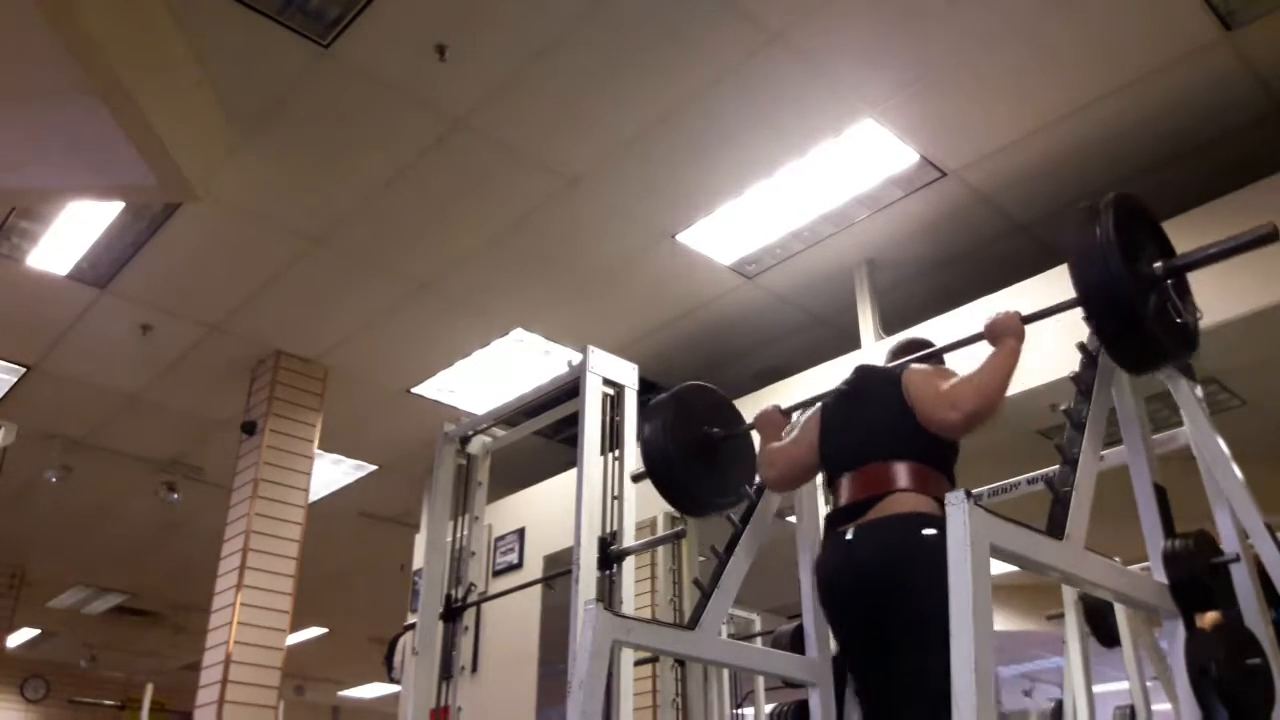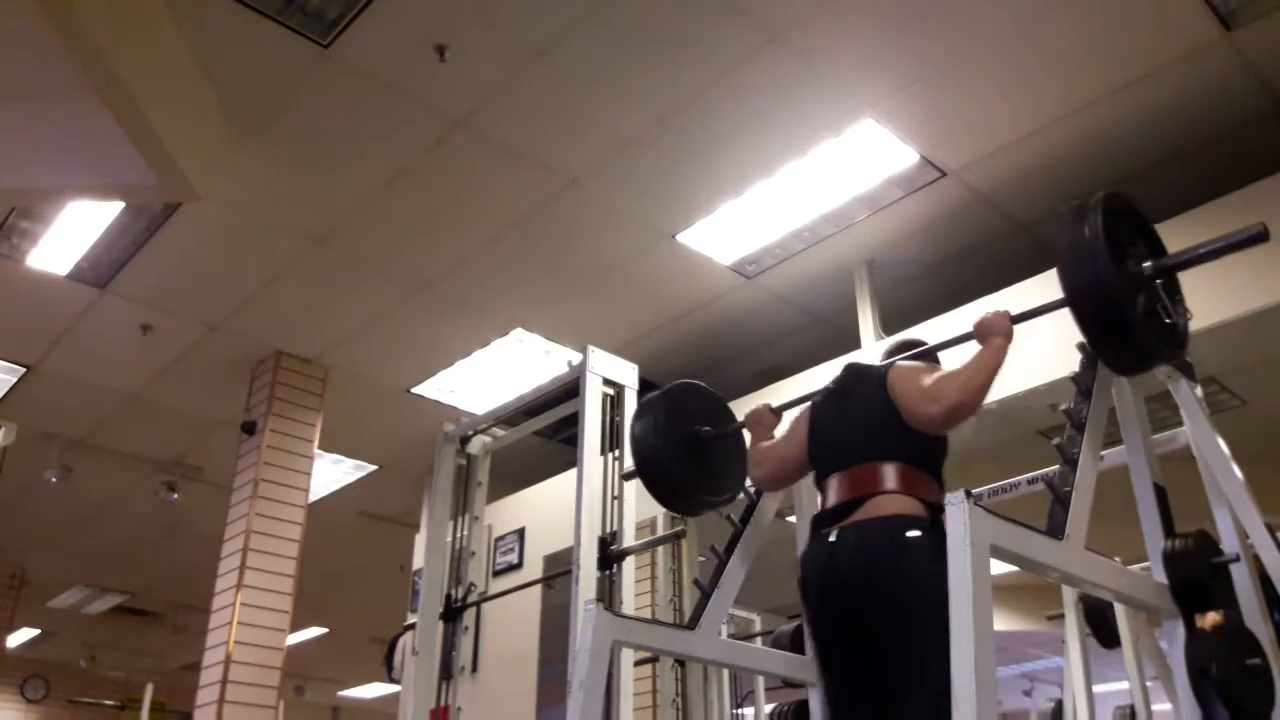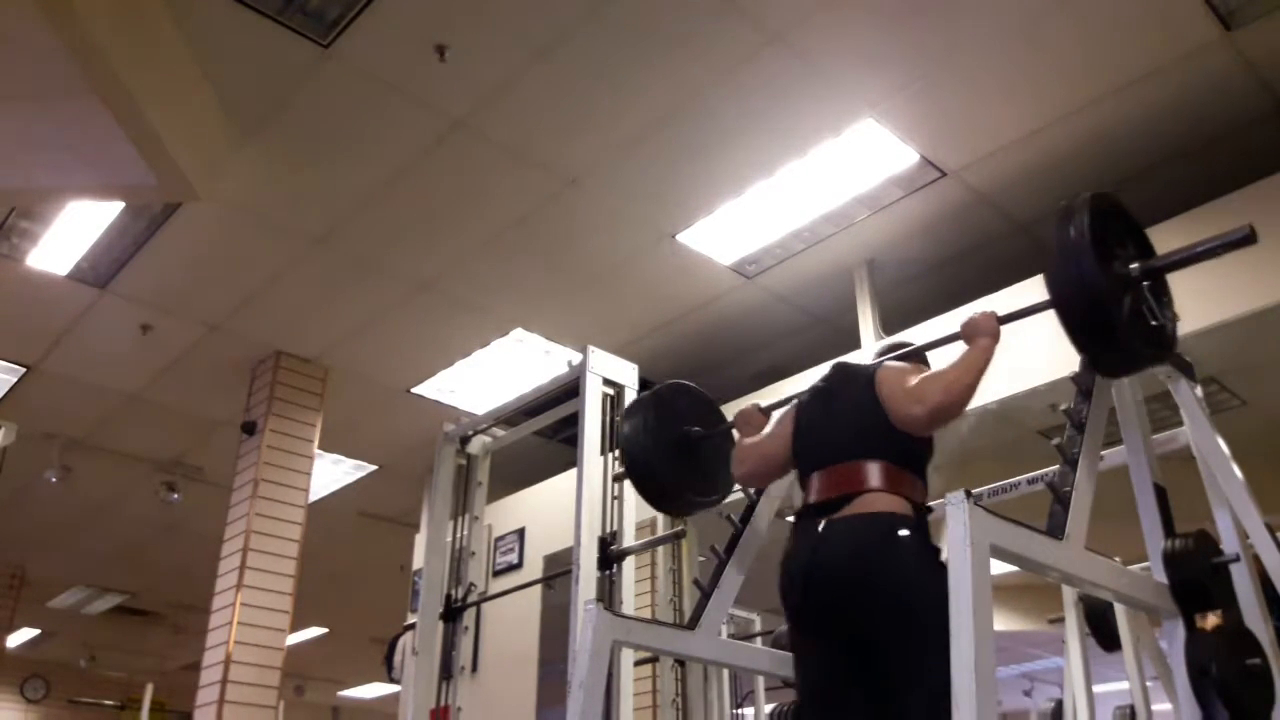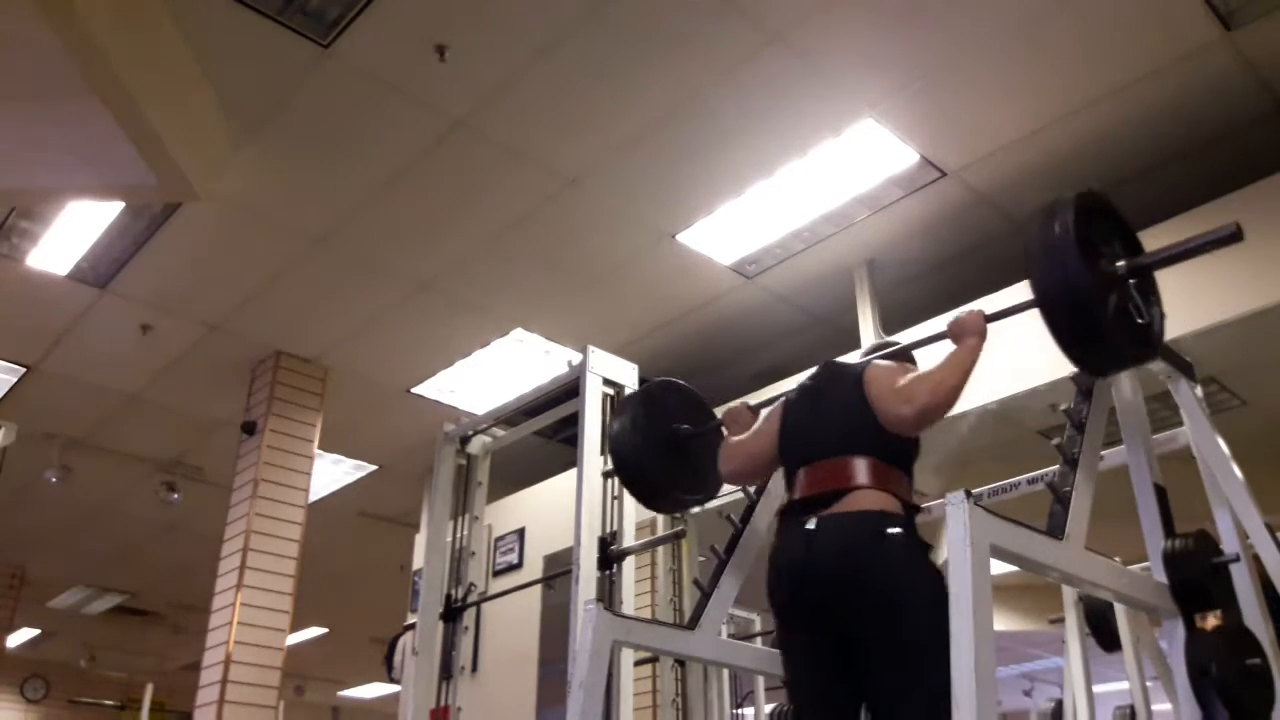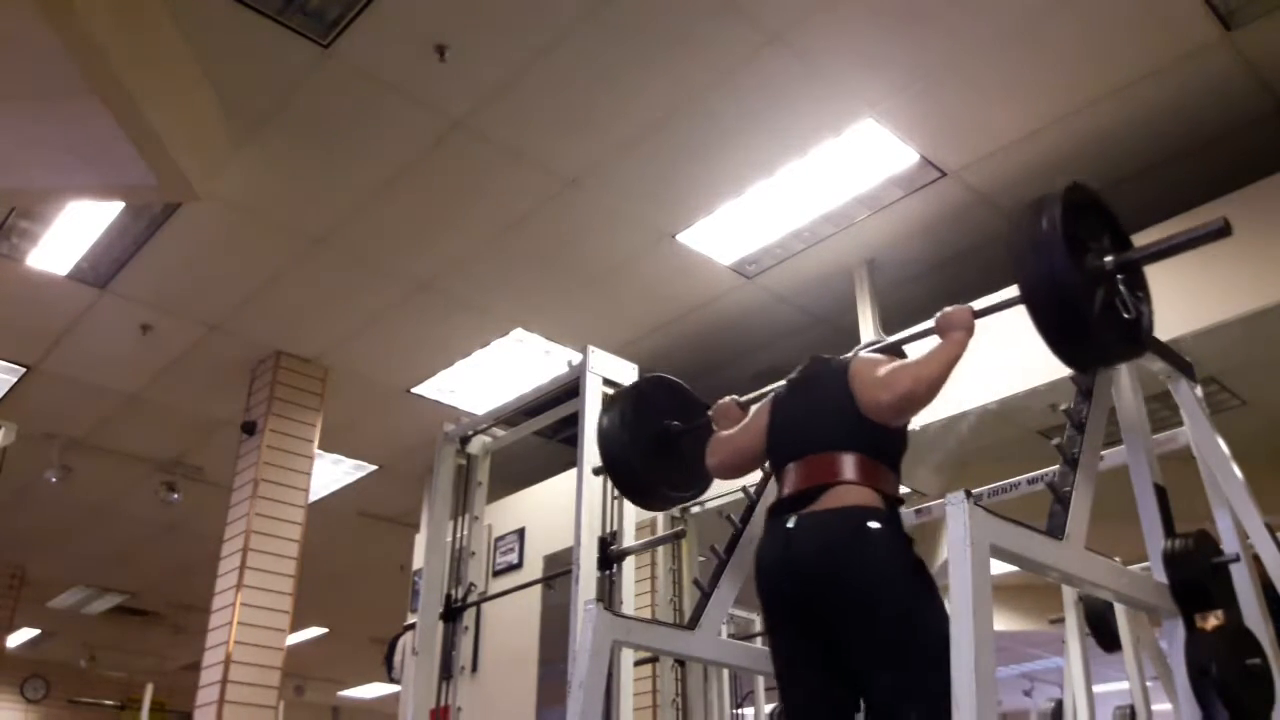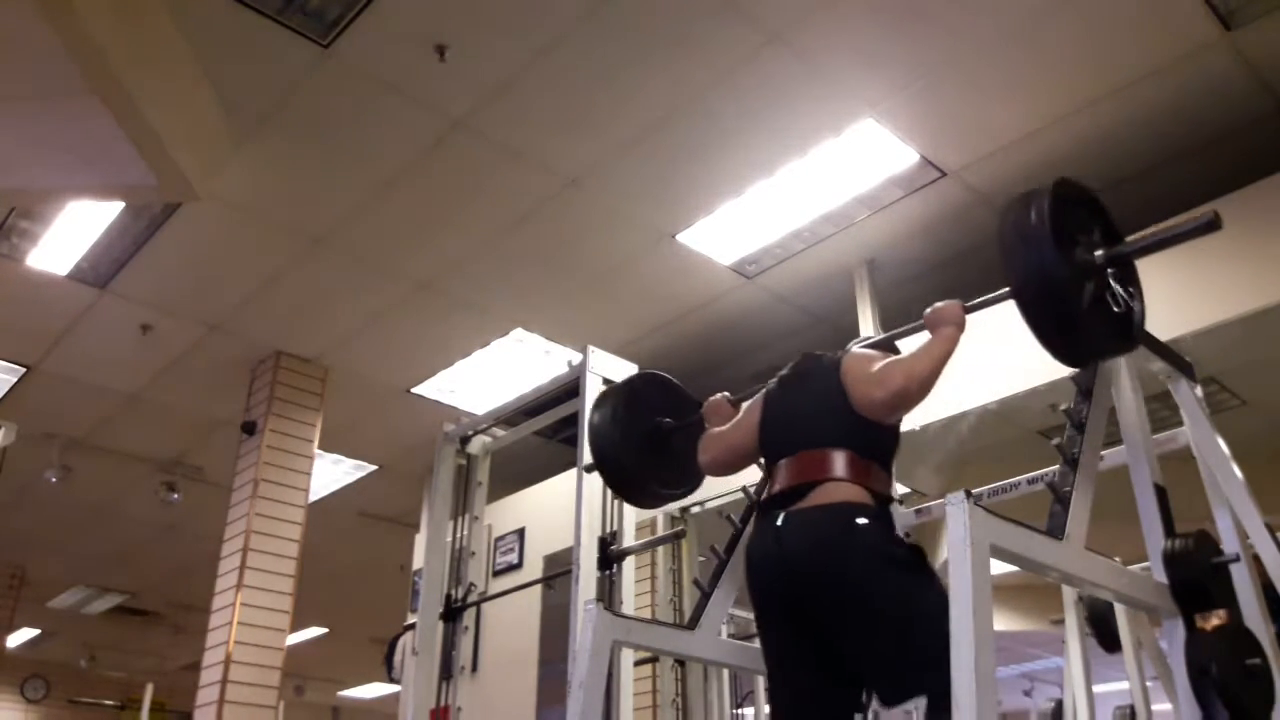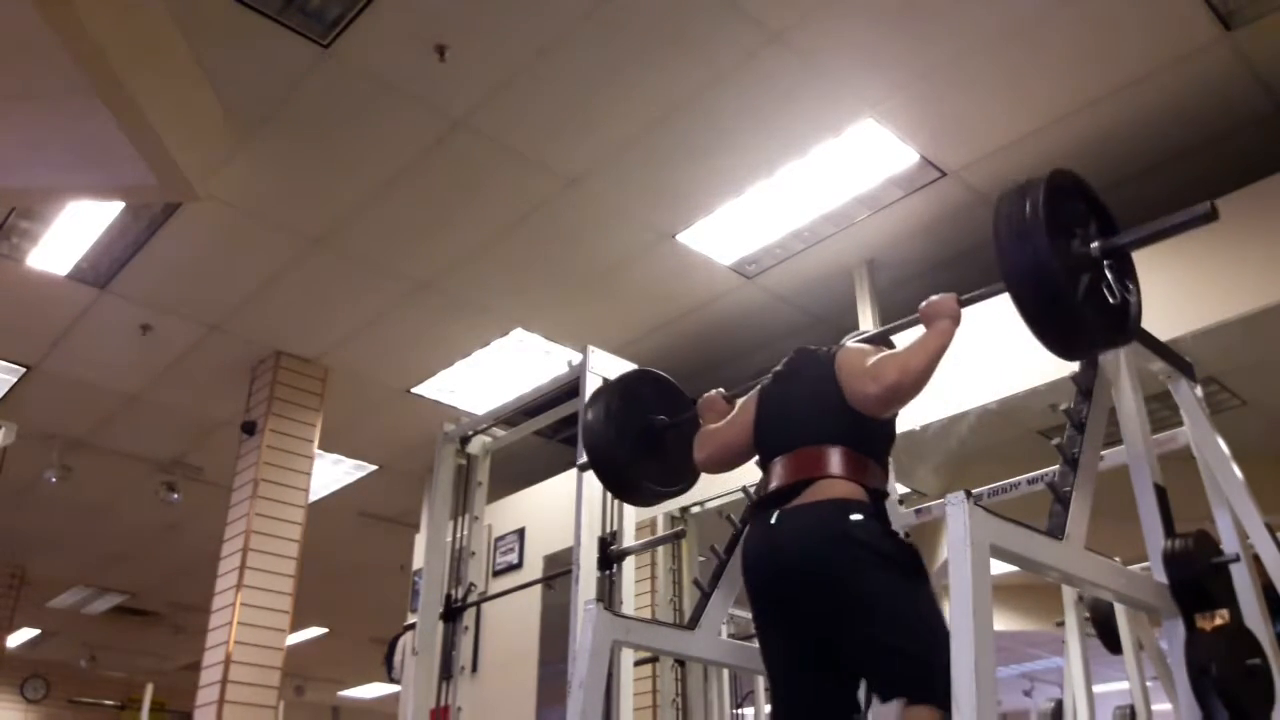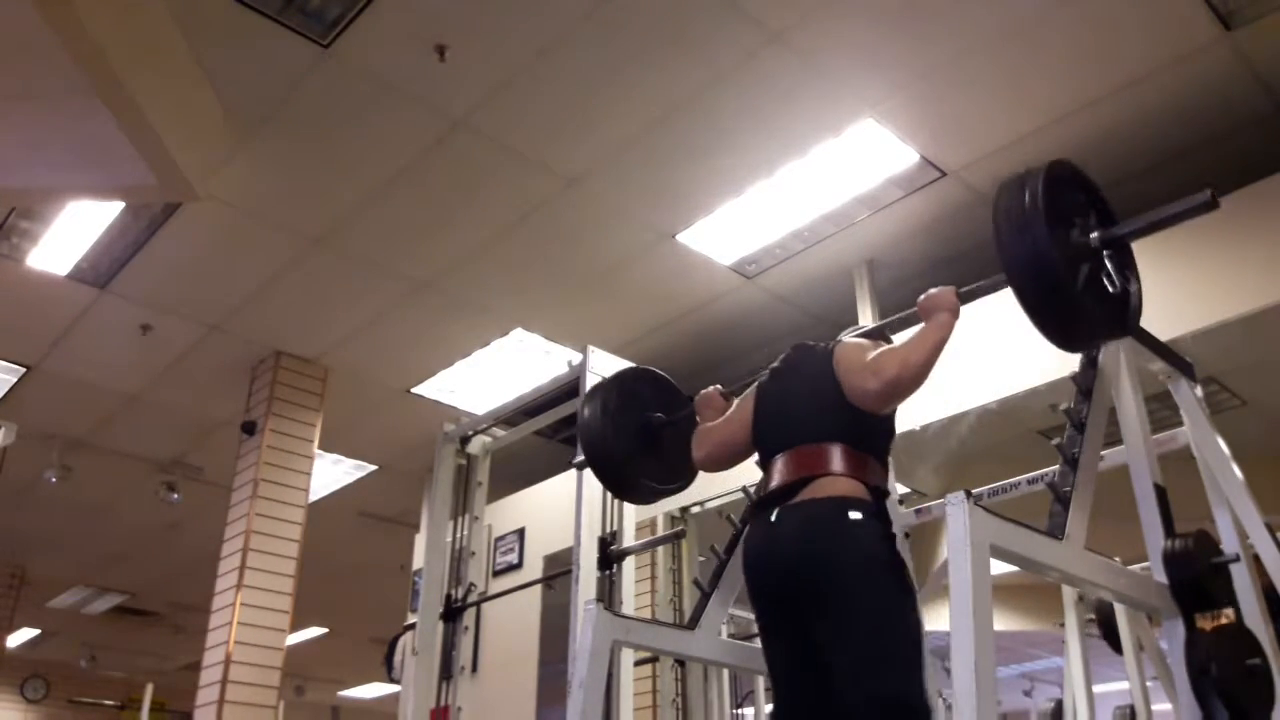
dt=0.1s
person 1, frame 1
left shoulder: (834, 405)
right shoulder: (924, 377)
left elbow: (775, 471)
right elbow: (960, 410)
left wrist: (771, 432)
right wrist: (1008, 342)
left hip: (839, 561)
right hip: (910, 546)
person 1, frame 2
left shoulder: (824, 404)
right shoulder: (913, 375)
left elbow: (764, 470)
right elbow: (942, 404)
left wrist: (762, 431)
right wrist: (995, 341)
left hip: (824, 562)
right hip: (895, 549)
person 1, frame 3
left shoulder: (810, 403)
right shoulder: (900, 376)
left elbow: (747, 468)
right elbow: (927, 406)
left wrist: (750, 430)
right wrist: (982, 342)
left hip: (807, 560)
right hip: (881, 546)
person 1, frame 4
left shoulder: (797, 400)
right shoulder: (888, 374)
left elbow: (734, 466)
right elbow: (914, 406)
left wrist: (738, 428)
right wrist: (969, 341)
left hip: (795, 557)
right hip: (869, 545)
person 1, frame 5
left shoulder: (788, 395)
right shoulder: (872, 368)
left elbow: (721, 459)
right elbow: (897, 394)
left wrist: (727, 423)
right wrist: (955, 336)
left hip: (781, 554)
right hip: (852, 537)
person 1, frame 6
left shoulder: (780, 391)
right shoulder: (864, 364)
left elbow: (713, 456)
right elbow: (890, 390)
left wrist: (718, 419)
right wrist: (946, 331)
left hip: (772, 550)
right hip: (842, 536)
right knee: (952, 675)
person 1, frame 7
left shoulder: (775, 386)
right shoulder: (858, 359)
left elbow: (708, 453)
right elbow: (886, 383)
left wrist: (713, 416)
right wrist: (942, 324)
left hip: (767, 546)
right hip: (838, 531)
right knee: (932, 684)
person 1, frame 8
left shoulder: (774, 383)
right shoulder: (856, 354)
left elbow: (707, 452)
right elbow: (885, 378)
left wrist: (711, 414)
right wrist: (941, 317)
left hip: (768, 544)
right hip: (838, 530)
